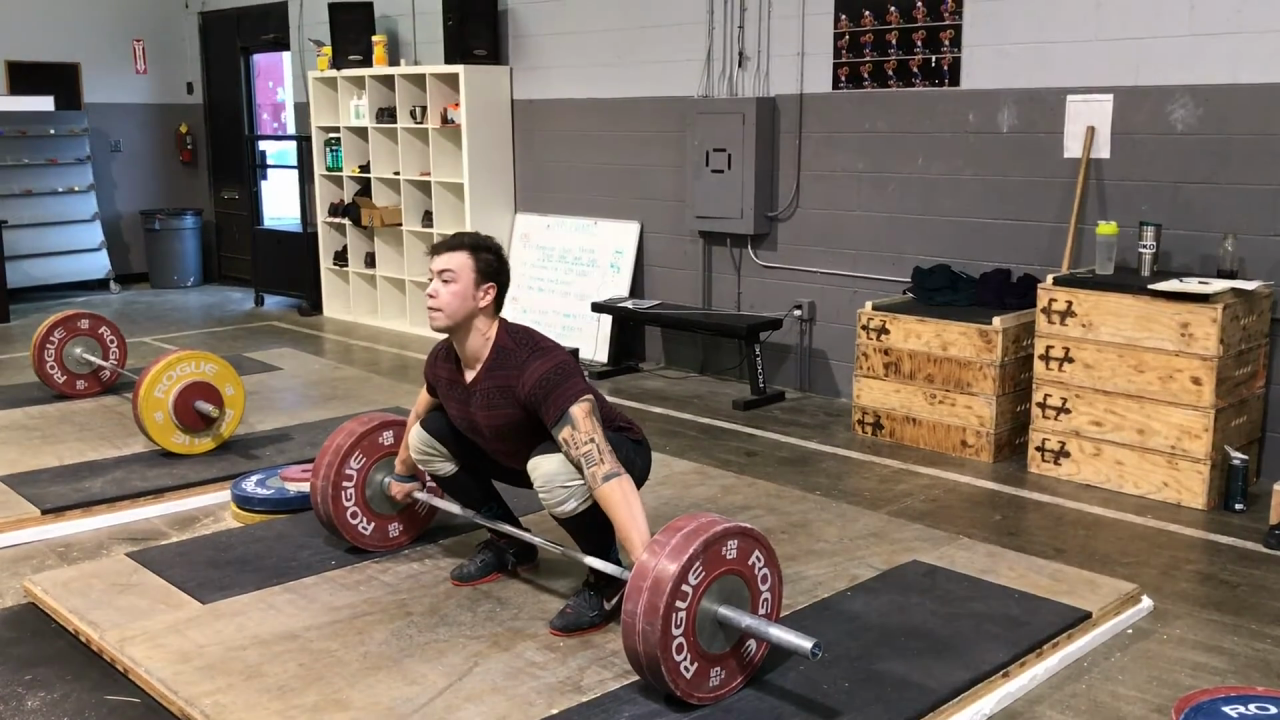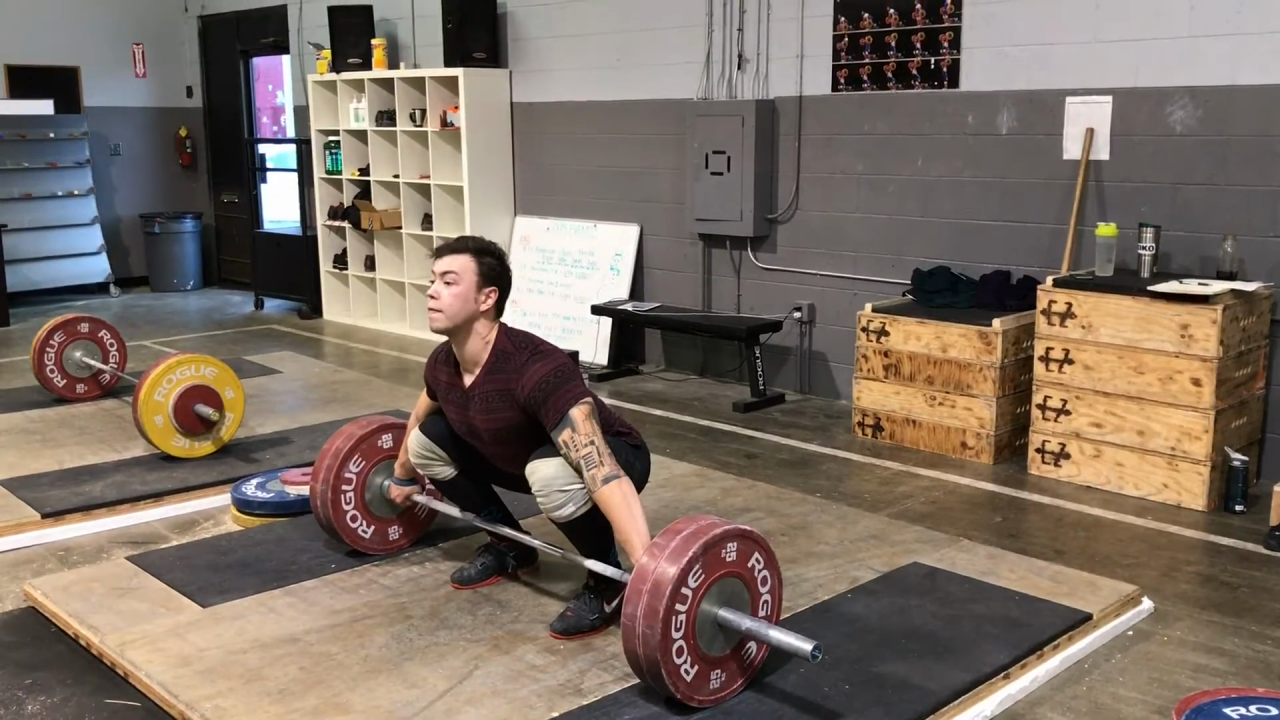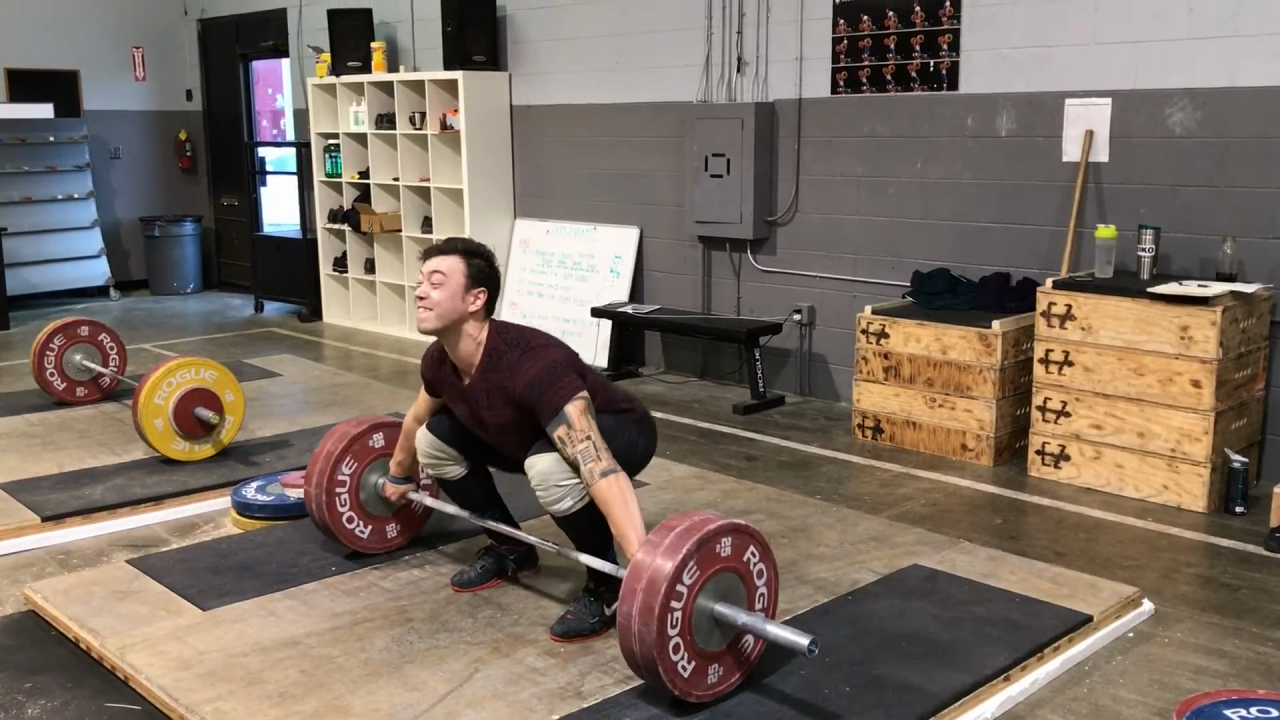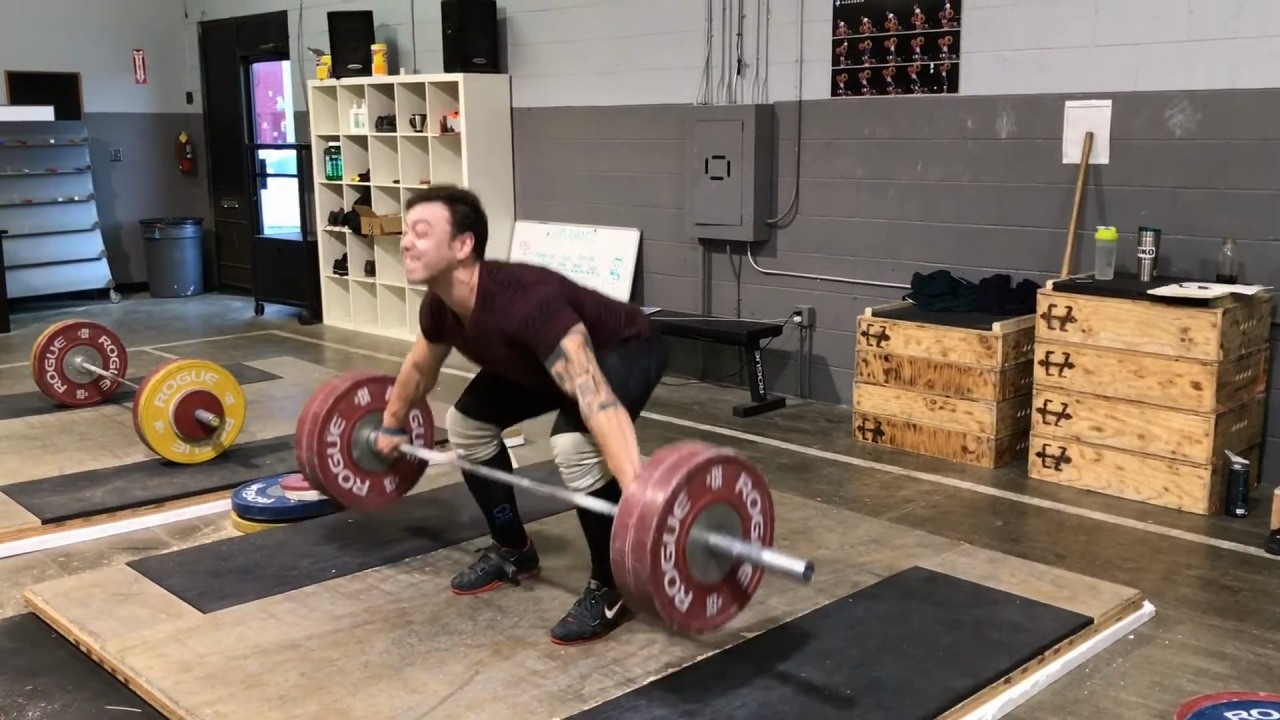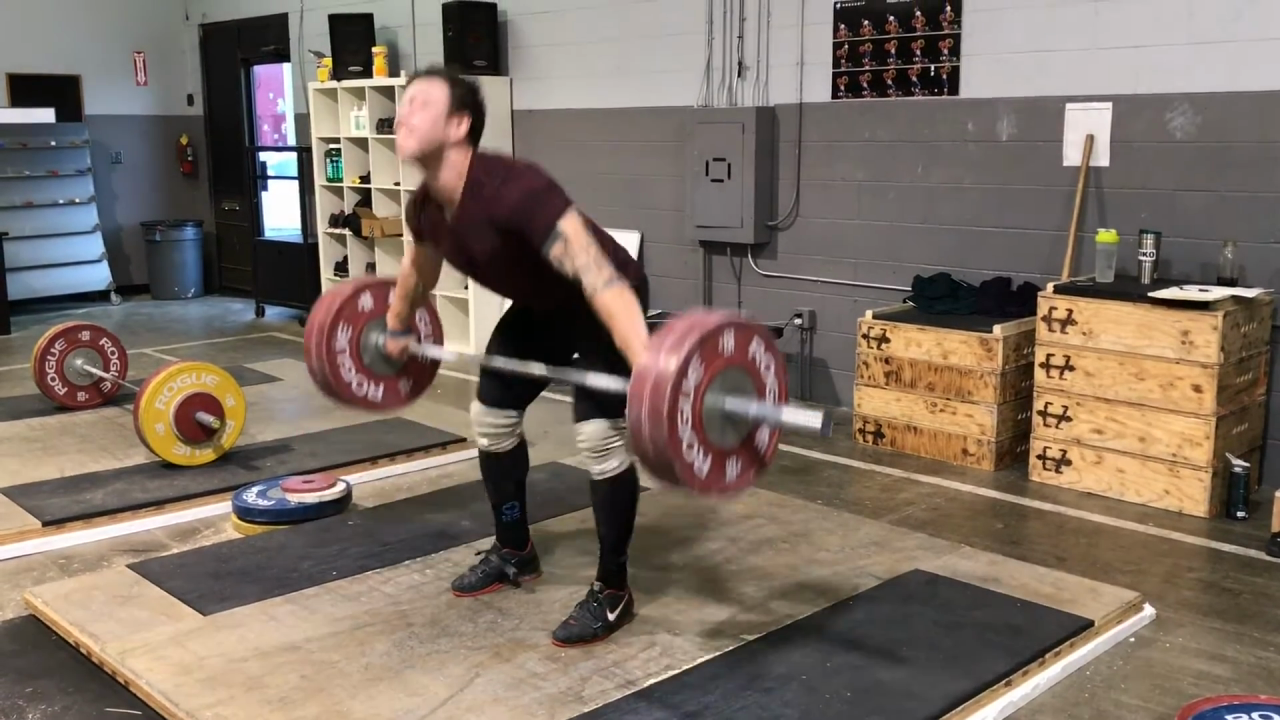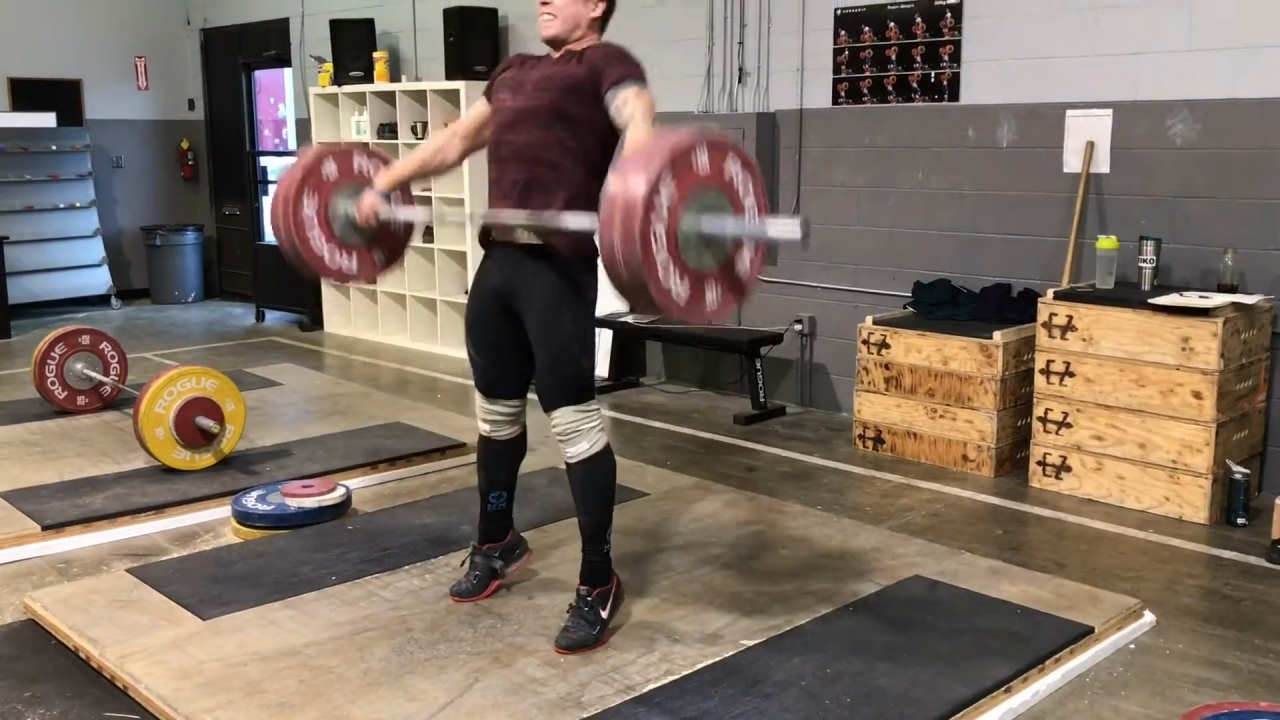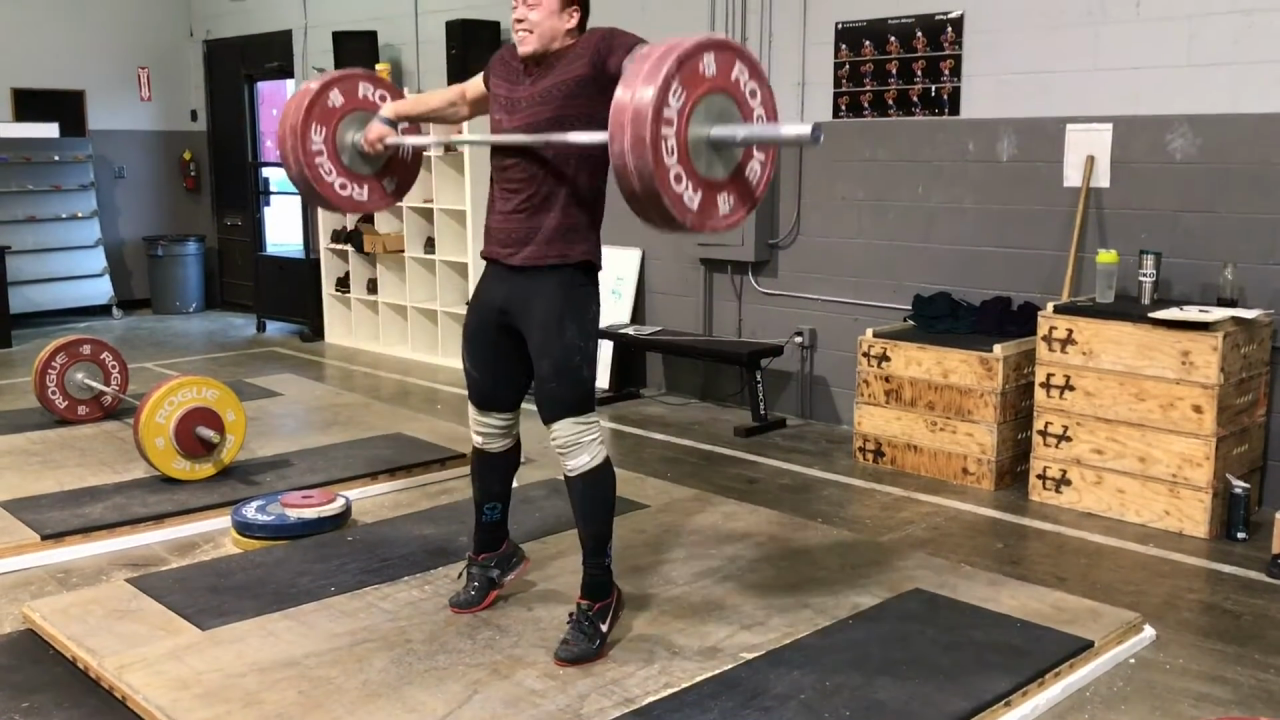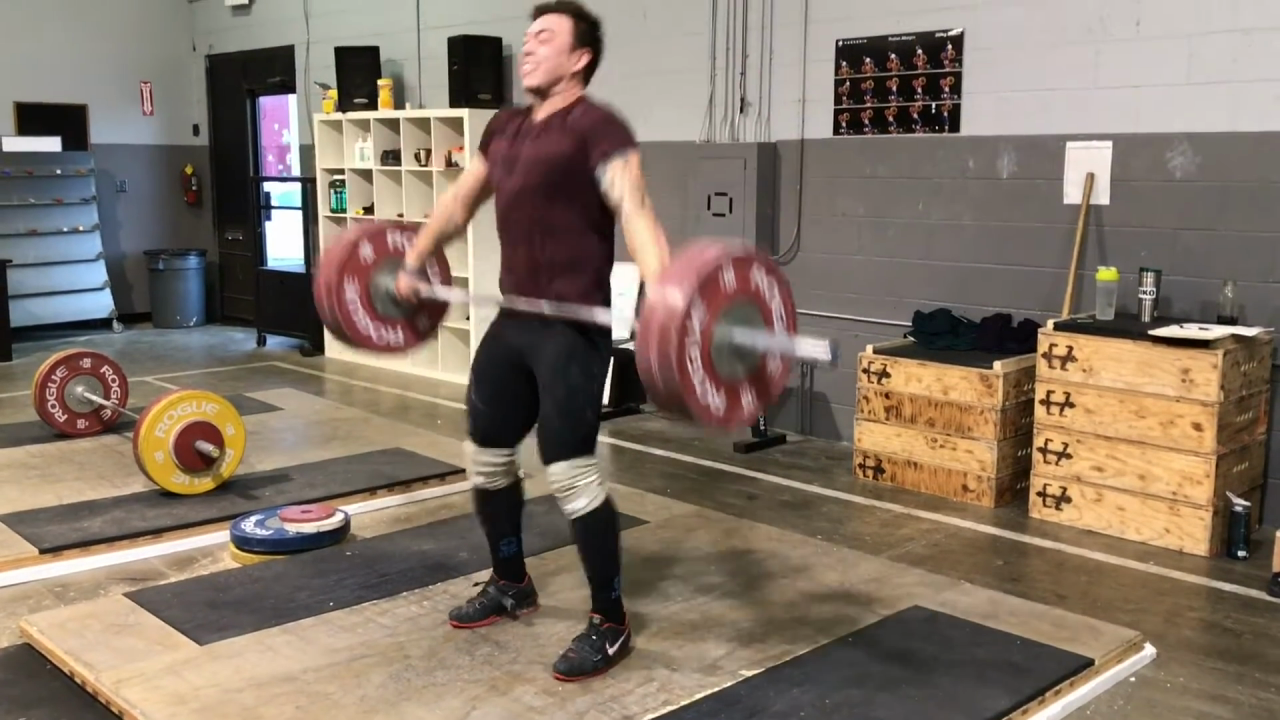
dt=0.3s
person 1, frame 1
left shoulder: (537, 366)
right shoulder: (443, 361)
left elbow: (602, 469)
right elbow: (419, 416)
right wrist: (403, 474)
left hip: (617, 452)
left knee: (553, 469)
right knee: (428, 436)
left ankle: (609, 579)
right ankle: (509, 543)
person 1, frame 2
left shoulder: (537, 369)
right shoulder: (442, 364)
left elbow: (601, 471)
right elbow: (418, 419)
right wrist: (403, 476)
left hip: (615, 456)
left knee: (551, 474)
right knee: (428, 440)
left ankle: (608, 582)
right ankle: (509, 545)
person 1, frame 3
left shoulder: (532, 364)
right shoulder: (440, 360)
left elbow: (599, 468)
right elbow: (419, 418)
right wrist: (399, 474)
left hip: (619, 427)
left knee: (549, 467)
right knee: (434, 441)
left ankle: (608, 588)
right ankle: (510, 549)
person 1, frame 4
left shoulder: (525, 302)
right shoulder: (439, 308)
left elbow: (597, 401)
right elbow: (419, 368)
right wrist: (392, 426)
left hip: (623, 348)
left knee: (574, 446)
right knee: (467, 425)
left ankle: (609, 589)
right ankle: (512, 550)
person 1, frame 5
left shoulder: (512, 191)
right shoulder: (425, 202)
left elbow: (600, 276)
right elbow: (418, 269)
right wrist: (396, 328)
left hip: (593, 304)
right hip: (536, 305)
left knee: (598, 436)
right knee: (490, 420)
left ankle: (611, 592)
right ankle: (512, 551)
person 1, frame 6
left shoulder: (606, 64)
right shoulder: (516, 73)
left elbow: (639, 124)
right elbow: (458, 136)
right wrist: (383, 185)
left hip: (556, 268)
right hip: (498, 263)
left knee: (573, 420)
right knee: (496, 414)
left ankle: (599, 586)
right ankle: (497, 544)
person 1, frame 7
right shoulder: (508, 64)
right elbow: (458, 97)
right wrist: (389, 116)
left hip: (559, 277)
right hip: (498, 274)
left knee: (572, 433)
right knee: (488, 424)
left ankle: (599, 597)
right ankle: (493, 551)
person 1, frame 8
left shoulder: (594, 127)
right shoulder: (506, 126)
left elbow: (635, 209)
right elbow: (460, 199)
right wrist: (414, 261)
left hip: (570, 330)
right hip: (512, 323)
left knee: (569, 472)
right knee: (485, 458)
left ankle: (609, 621)
right ankle: (510, 584)
